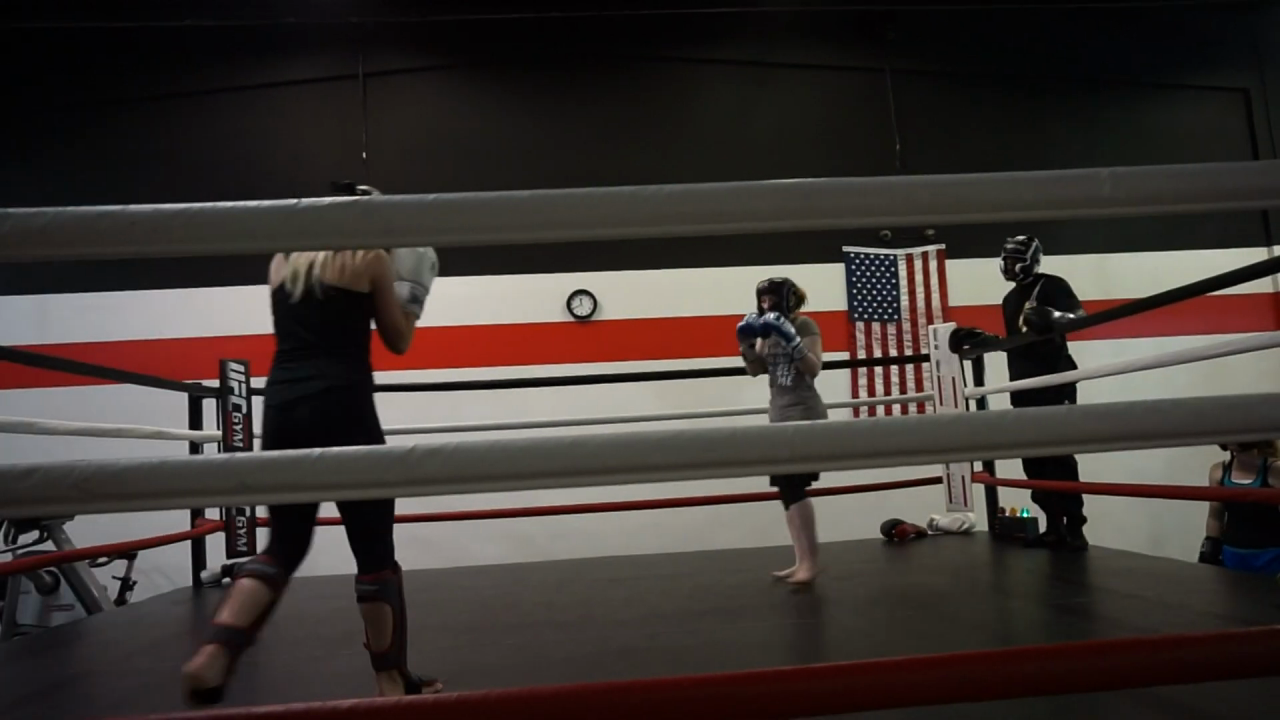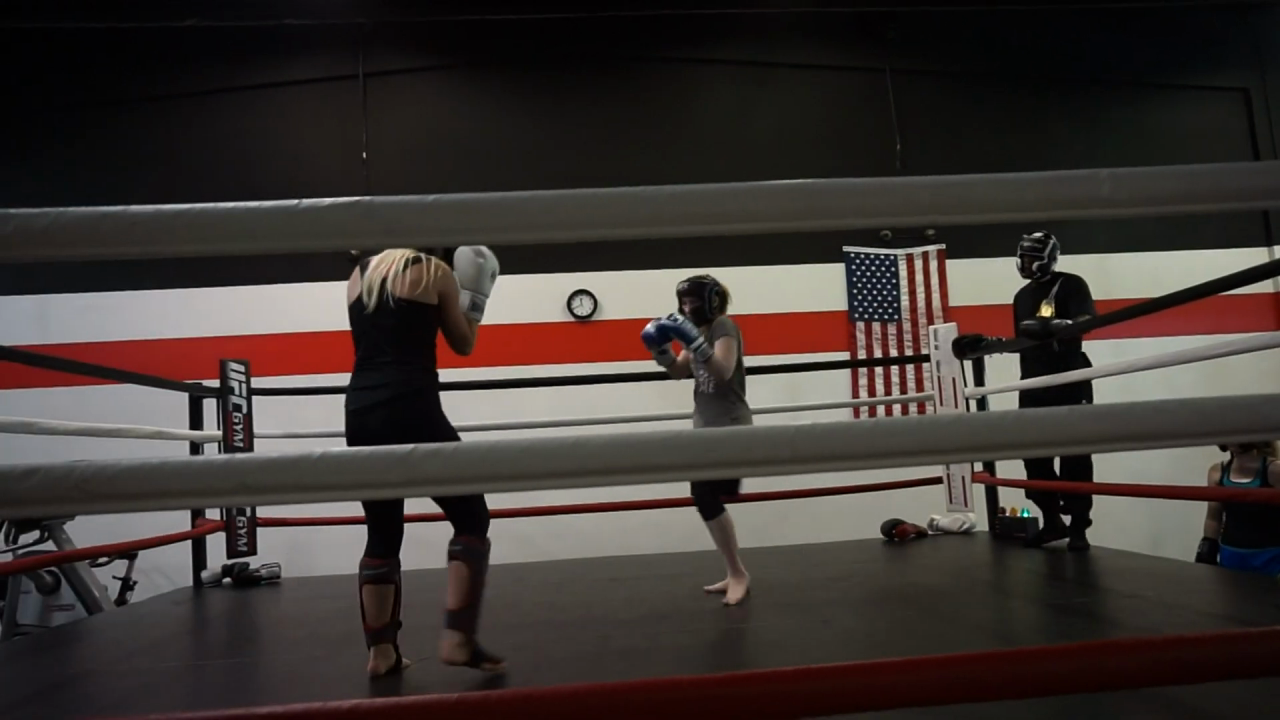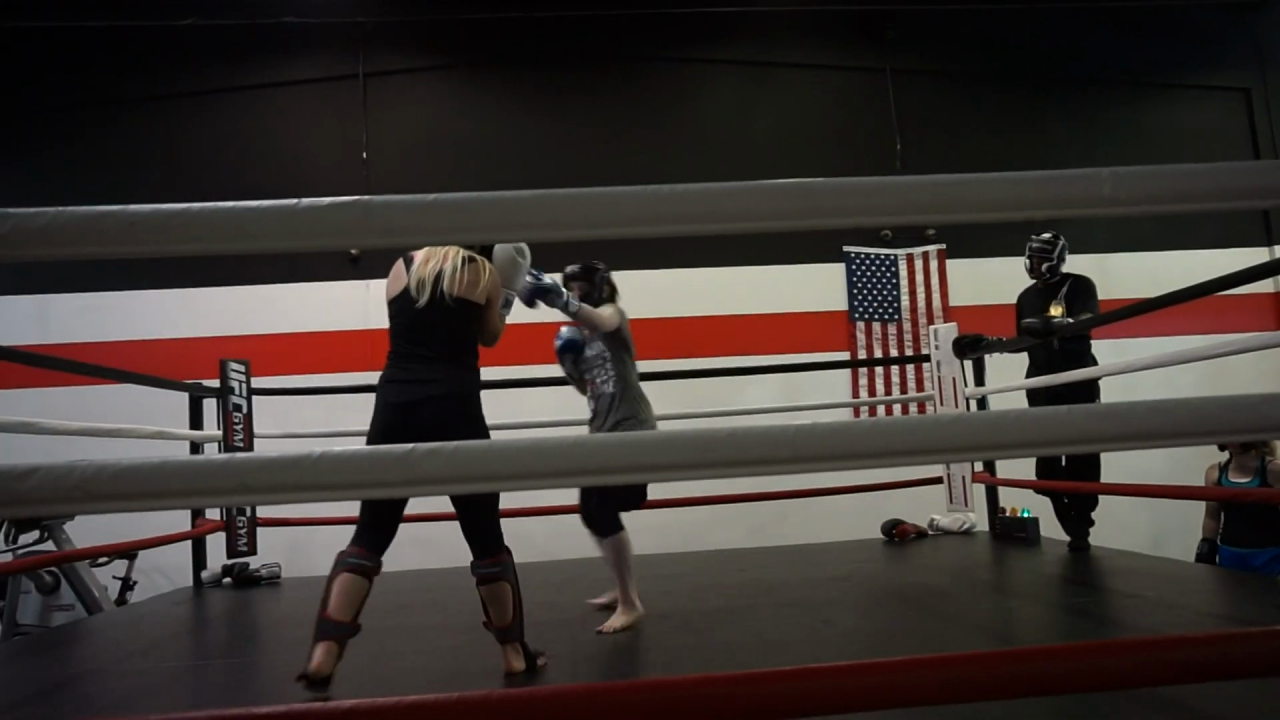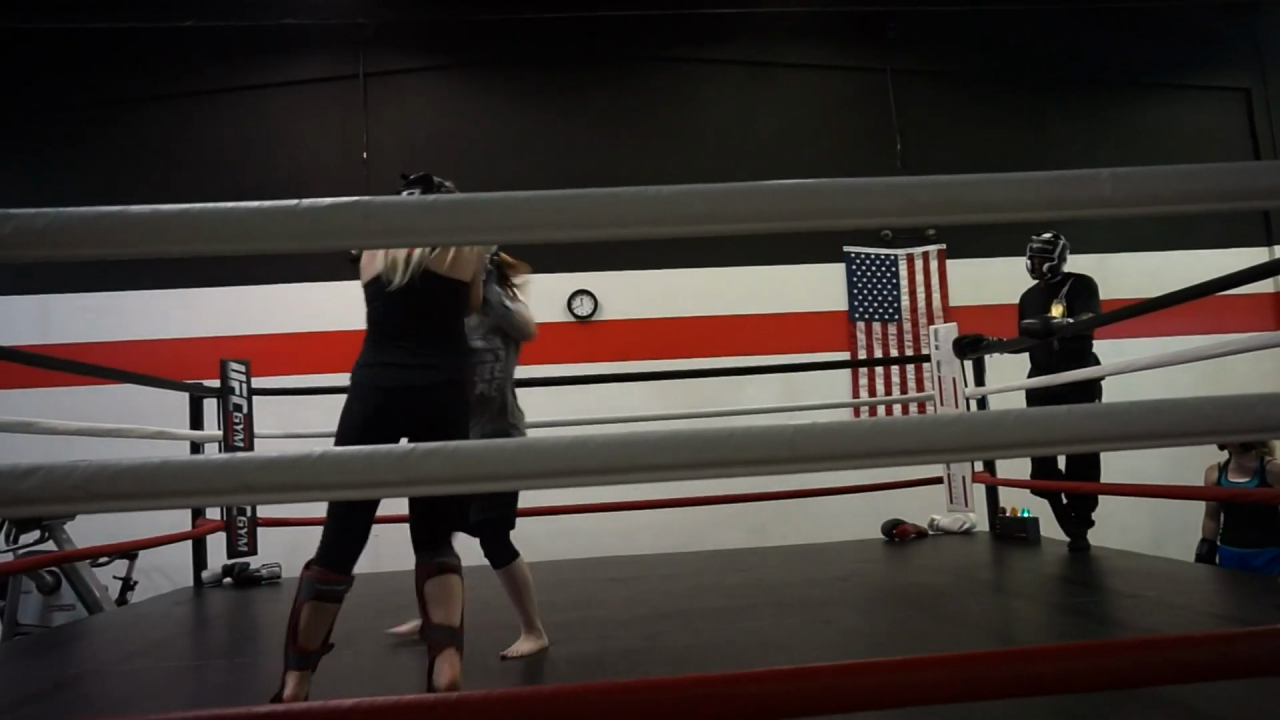
dt=0.5s
person 1, frame 1
left shoulder: (281, 262)
right shoulder: (370, 260)
right elbow: (398, 341)
right wrist: (411, 296)
left hip: (283, 407)
right hip: (341, 411)
left knee: (284, 545)
right knee: (374, 549)
left ankle: (213, 657)
right ankle: (392, 679)
person 1, frame 2
left shoulder: (360, 273)
right shoulder: (437, 272)
right elbow: (463, 344)
right wrist: (472, 301)
left hip: (361, 413)
right hip: (410, 409)
left knee: (382, 536)
right knee: (471, 521)
left ankle: (380, 651)
right ankle: (457, 639)
person 1, frame 3
left shoulder: (401, 268)
right shoulder: (483, 273)
right wrist: (505, 295)
left hip: (396, 408)
right hip: (453, 410)
left knee: (368, 539)
right knee: (487, 539)
left ankle: (323, 655)
right ankle: (515, 652)
person 1, frame 4
left shoulder: (373, 249)
right shoulder: (467, 249)
left hip: (374, 391)
right hip: (442, 397)
left knee: (339, 543)
right knee: (433, 540)
left ankle: (295, 682)
right ankle: (446, 666)
person 2, frame 1
left shoulder: (804, 325)
right shoulder: (768, 331)
left elbow: (813, 368)
right elbow: (755, 370)
left wrist: (790, 338)
right wrist: (747, 343)
left hip: (804, 414)
right hip: (780, 416)
left knee: (793, 484)
right knee: (787, 486)
left ankle: (808, 562)
right ankle: (804, 562)
person 2, frame 2
left shoulder: (725, 327)
right shoulder: (700, 330)
left elbow: (722, 371)
right elbow: (682, 370)
left wrist: (693, 338)
right wrist: (661, 348)
left hip: (728, 425)
right hip: (707, 426)
left knee: (709, 498)
right knee: (705, 499)
left ankle: (737, 576)
right ankle: (736, 574)
person 2, frame 3
left shoulder: (609, 314)
right shoulder: (583, 332)
left elbow: (602, 323)
left wrist: (555, 298)
right wrist: (570, 359)
left hip: (632, 429)
right hip: (604, 431)
left knee: (604, 511)
right knee: (594, 511)
left ankle: (630, 604)
right ankle: (622, 590)
person 2, frame 4
left shoulder: (507, 311)
left elbow: (524, 328)
left wrist: (492, 292)
left hip: (498, 441)
left knee: (492, 537)
left ankle: (534, 632)
person 3, frame 1
left shoulder: (1051, 286)
right shoulder: (1011, 299)
left elbow: (1080, 318)
left wrist: (1051, 317)
left hip: (1056, 383)
right hip: (1025, 388)
left knee: (1058, 454)
right knee: (1033, 458)
left ankle: (1074, 528)
right ankle: (1055, 525)
person 3, frame 2
left shoulder: (1071, 285)
right shoulder: (1022, 296)
left elbow: (1086, 322)
left wrist: (1050, 325)
left hip: (1070, 382)
right hip: (1034, 385)
left knee: (1074, 457)
right knee: (1034, 456)
left ankle: (1078, 528)
right ankle: (1052, 521)
person 3, frame 3
left shoulder: (1079, 285)
right shoulder: (1026, 297)
left elbow: (1087, 321)
left wrist: (1051, 324)
left hip: (1078, 382)
right hip: (1042, 384)
left knee: (1082, 457)
right knee: (1046, 456)
left ankle: (1080, 527)
right ankle: (1070, 520)
person 3, frame 4
left shoulder: (1081, 285)
right shoulder: (1029, 297)
left elbow: (1088, 321)
left wrist: (1052, 324)
left hip: (1079, 382)
right hip: (1042, 384)
left knee: (1081, 457)
right knee: (1041, 457)
left ankle: (1080, 526)
right ankle: (1070, 522)
